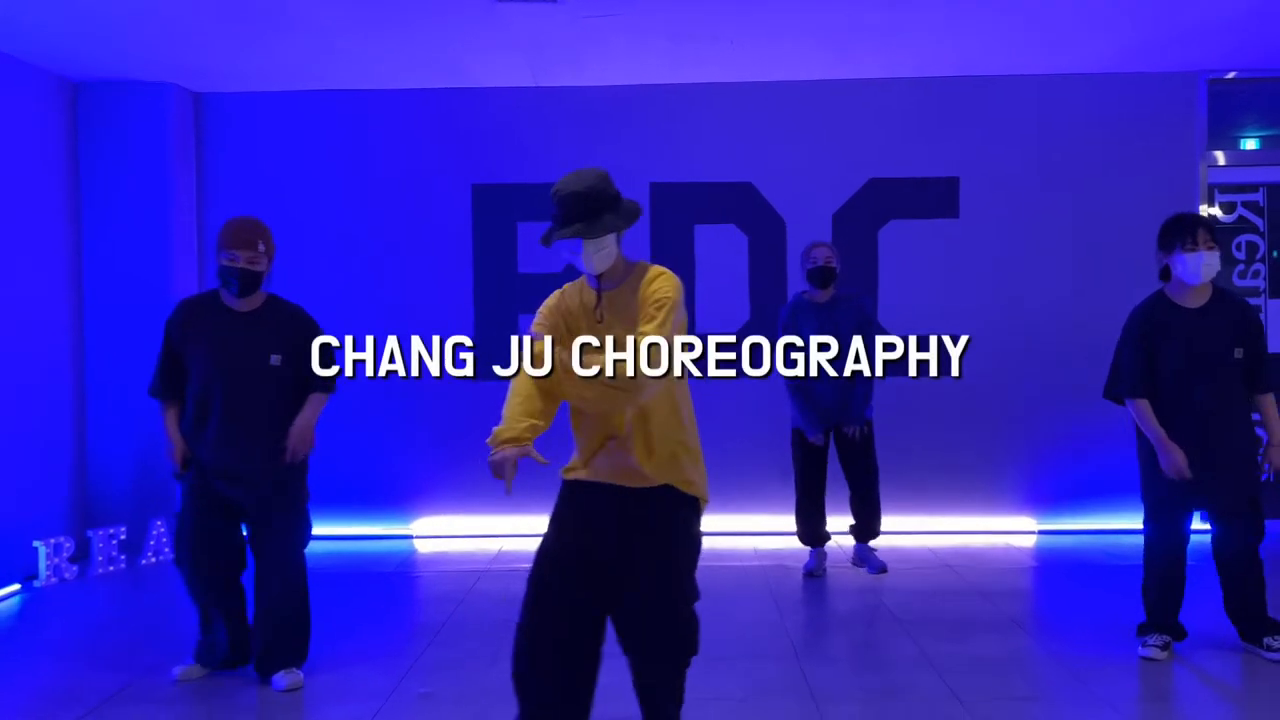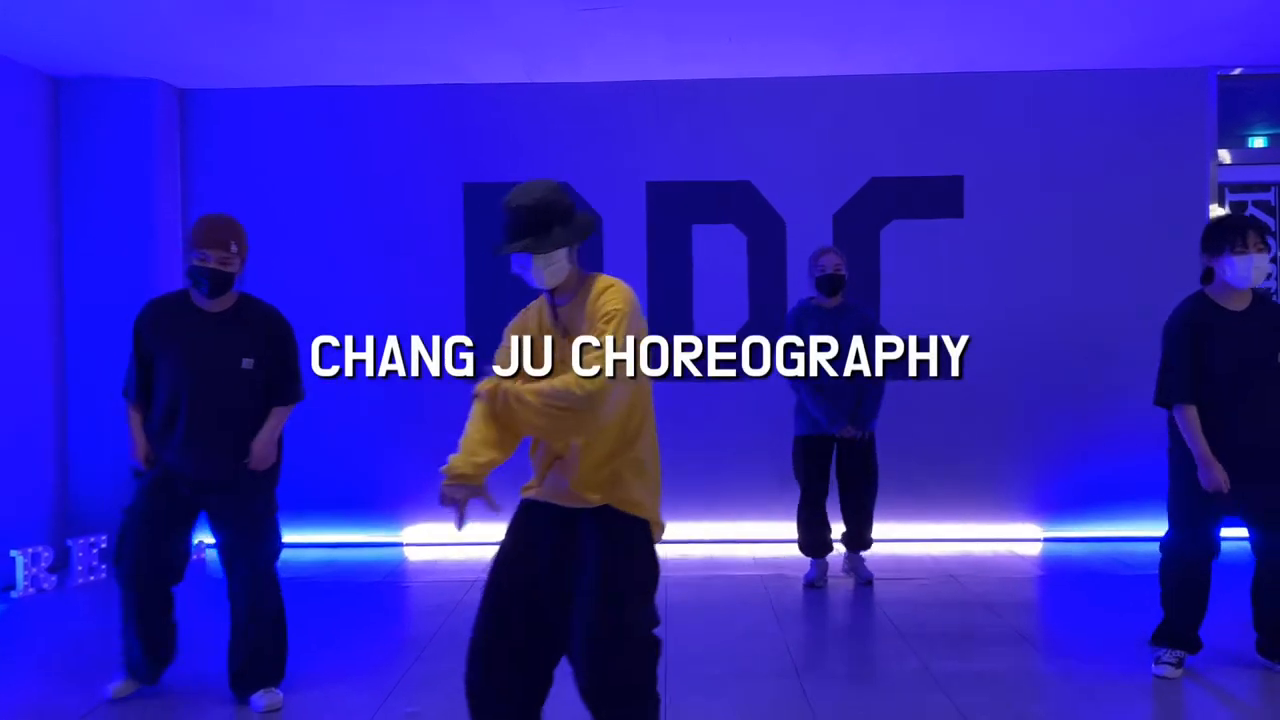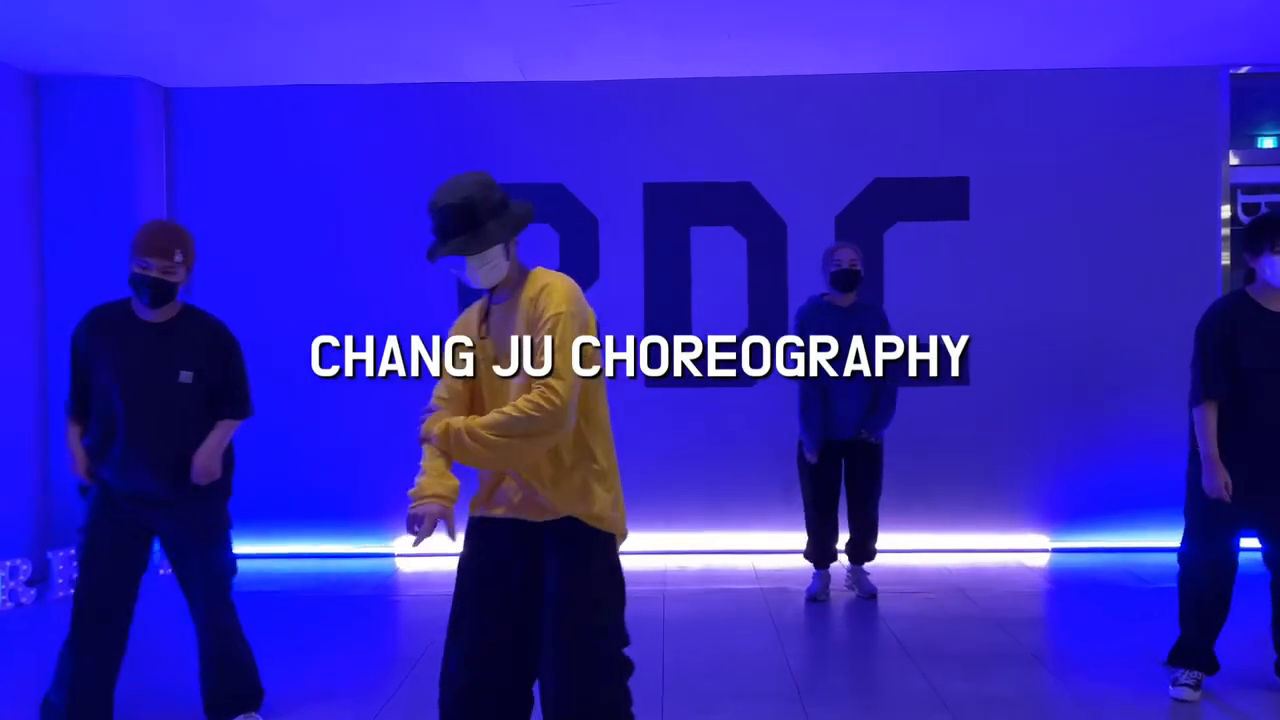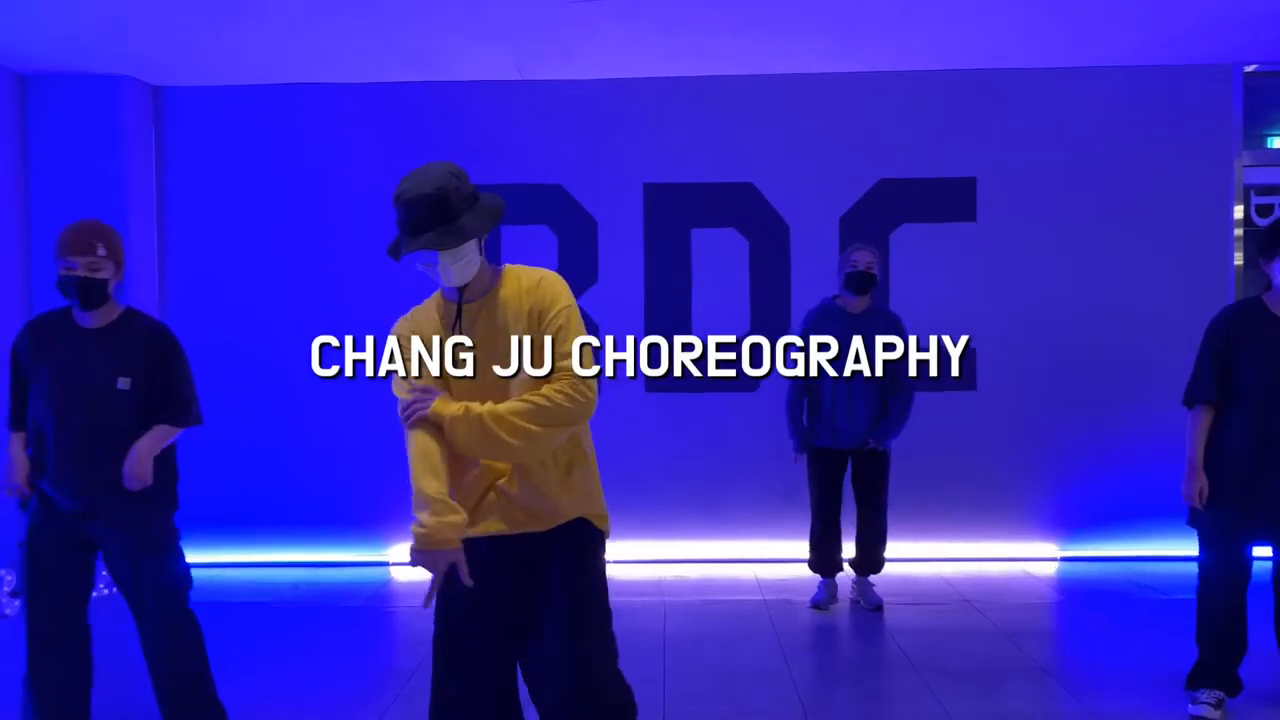
dt=0.2s
person 1, frame 1
left shoulder: (660, 287)
right shoulder: (560, 306)
left elbow: (634, 377)
right elbow: (533, 373)
left wrist: (559, 363)
right wrist: (514, 435)
left hip: (663, 487)
right hip: (589, 484)
left knee: (657, 645)
right knee: (547, 639)
person 1, frame 2
left shoulder: (613, 300)
right shoulder: (525, 324)
left elbow: (590, 397)
right elbow: (493, 401)
left wrist: (506, 393)
right wrist: (468, 467)
left hip: (615, 504)
right hip: (547, 504)
left knee: (611, 670)
right knee: (497, 660)
person 1, frame 3
left shoulder: (556, 297)
right shoulder: (466, 327)
left elbow: (553, 409)
right elbow: (444, 416)
left wrist: (455, 433)
right wrist: (434, 489)
left hip: (573, 515)
right hip: (498, 520)
person 1, frame 4
left shoulder: (543, 293)
right shoulder: (414, 330)
left elbow: (574, 397)
right elbow: (424, 431)
left wrist: (459, 415)
right wrist: (438, 527)
left hip: (559, 522)
right hip: (475, 537)
person 2, frame 1
left shoulder: (293, 322)
right shoulder: (188, 317)
left elbow: (321, 383)
right elbow: (169, 387)
left wrist: (306, 420)
right wrist: (174, 434)
left hip: (274, 466)
right hip: (206, 463)
left knee: (280, 560)
right knee: (201, 559)
left ankle: (281, 659)
right ankle: (223, 649)
person 2, frame 2
left shoulder: (267, 324)
right shoulder: (157, 317)
left elbow: (287, 392)
right elbow: (139, 389)
left wrist: (269, 433)
right wrist: (139, 436)
left hip: (242, 472)
right hip: (170, 466)
left knee: (252, 574)
right knee: (137, 559)
left ankle: (259, 678)
right ankle: (143, 665)
person 2, frame 3
left shoulder: (211, 337)
right shoulder: (97, 327)
left elbow: (234, 409)
right elbow: (78, 400)
left wrist: (214, 446)
right wrist: (77, 446)
left hip: (190, 491)
right hip: (116, 487)
left knee: (210, 596)
right knee: (97, 599)
person 2, frame 4
left shoulder: (152, 340)
right shoulder: (37, 336)
left elbow: (178, 415)
right elbow: (20, 412)
left wrist: (147, 447)
right wrist: (19, 457)
left hip: (133, 502)
right hip: (56, 501)
left knee: (162, 611)
right knee: (50, 617)
person 3, frame 1
left shoulder: (1239, 312)
right shoulder: (1148, 317)
right elbow: (1133, 393)
right wrist: (1163, 445)
left hip: (1233, 451)
right hip: (1169, 454)
left knee: (1241, 541)
right knee: (1165, 542)
right ankle: (1160, 626)
person 3, frame 2
right shoulder: (1189, 319)
right elbow: (1179, 399)
right wrist: (1204, 458)
right hip: (1205, 463)
right knee: (1189, 549)
right ankle: (1174, 640)
person 3, frame 3
right shoulder: (1225, 317)
right elbow: (1206, 396)
right wrist: (1211, 462)
right hip: (1228, 468)
right knee: (1208, 563)
right ankle: (1192, 660)
person 3, frame 4
right shoulder: (1234, 323)
right elbow: (1204, 401)
right wrist: (1195, 467)
right hip: (1232, 478)
right knee: (1222, 577)
right ankle: (1213, 678)
person 4, frame 1
left shoulder: (855, 310)
right shoulder: (793, 313)
right elbow: (790, 374)
left wrist: (856, 412)
right wrist: (809, 421)
left hip: (852, 416)
right hip: (810, 419)
left knee: (864, 480)
right knee: (809, 486)
left ankle: (863, 545)
right ankle: (816, 550)
person 4, frame 2
left shoulder: (861, 319)
right shoulder: (798, 318)
left elbow: (875, 373)
right elbow: (800, 377)
left wrist: (864, 418)
right wrist: (832, 418)
left hip: (857, 425)
right hip: (813, 425)
left knee: (862, 492)
right knee: (812, 497)
left ankle: (854, 555)
right ankle: (817, 560)
person 4, frame 3
left shoulder: (875, 318)
right shoulder: (809, 315)
left elbow: (889, 375)
right elbow: (805, 379)
left wrist: (878, 422)
right wrist: (812, 434)
left hip: (864, 431)
right hip: (821, 433)
left knee: (865, 503)
right knee: (820, 503)
left ankle: (857, 568)
right ankle: (821, 571)
person 4, frame 4
left shoulder: (889, 323)
right shoulder: (817, 319)
left elbow: (903, 384)
right elbow: (799, 382)
left wrist: (887, 431)
right wrist: (799, 436)
left hip: (871, 439)
right hip: (826, 438)
left knee: (873, 512)
right knee: (825, 511)
left ankle: (863, 580)
right ankle: (827, 580)
